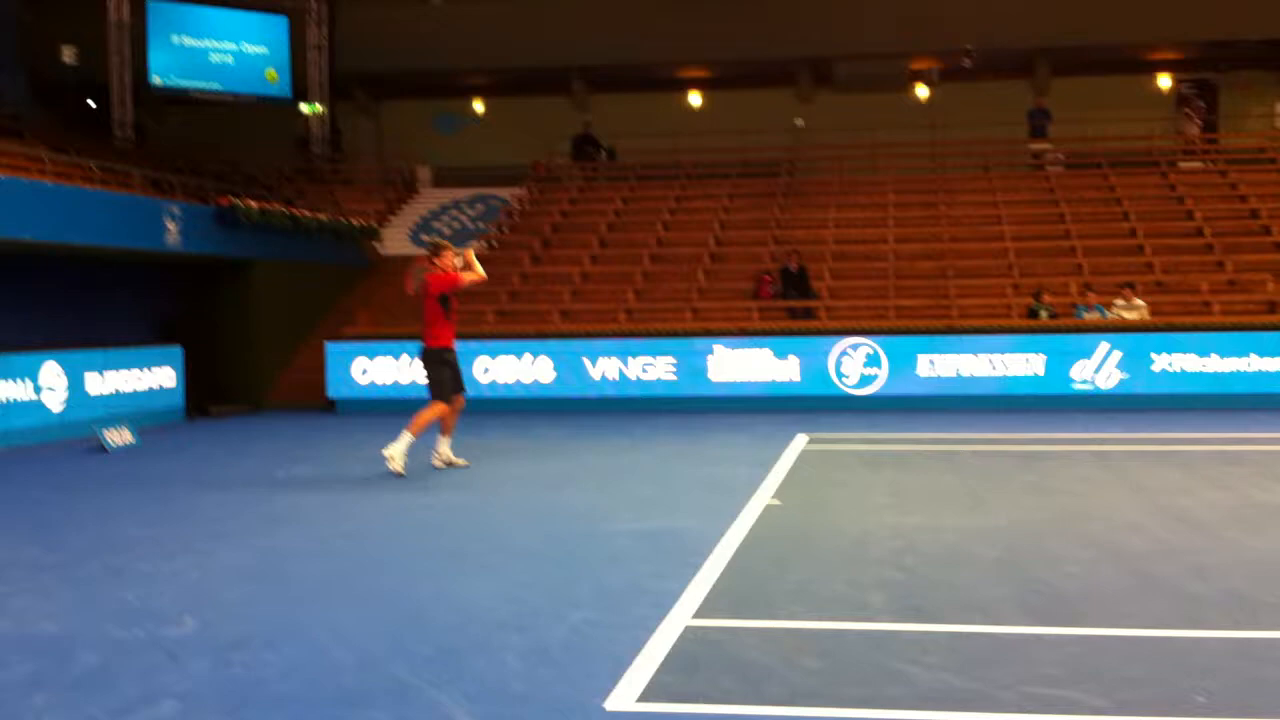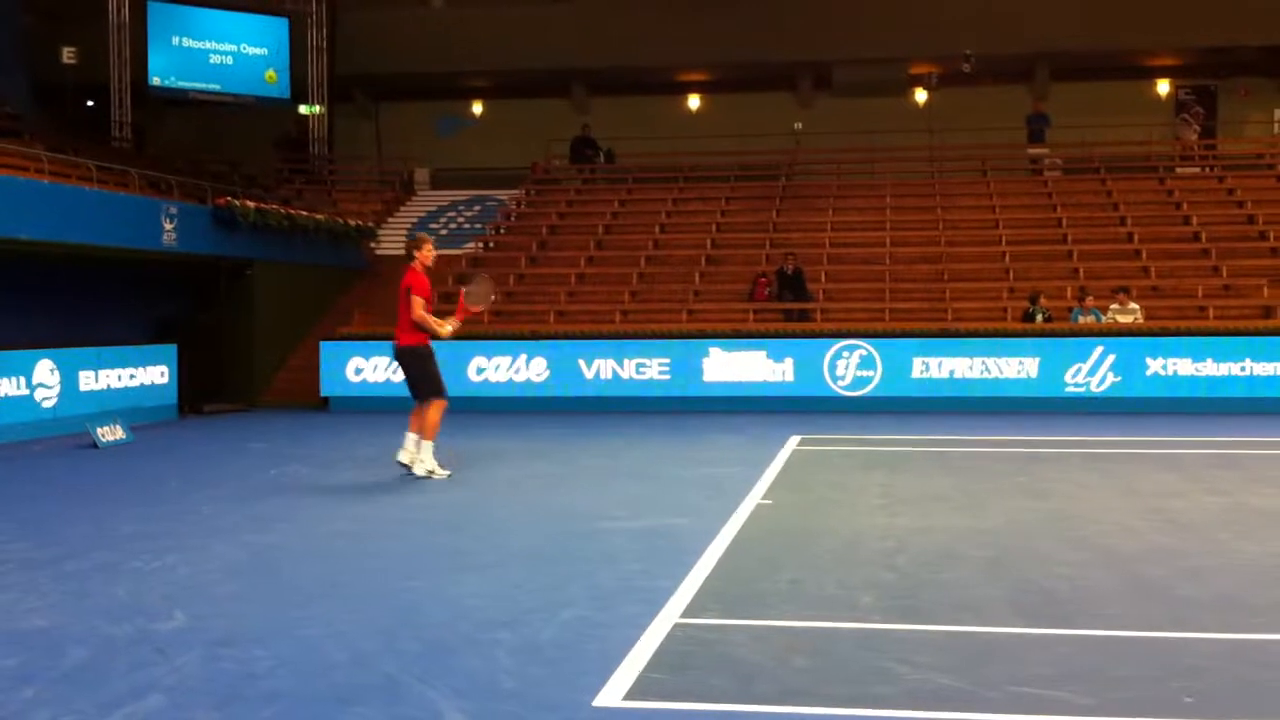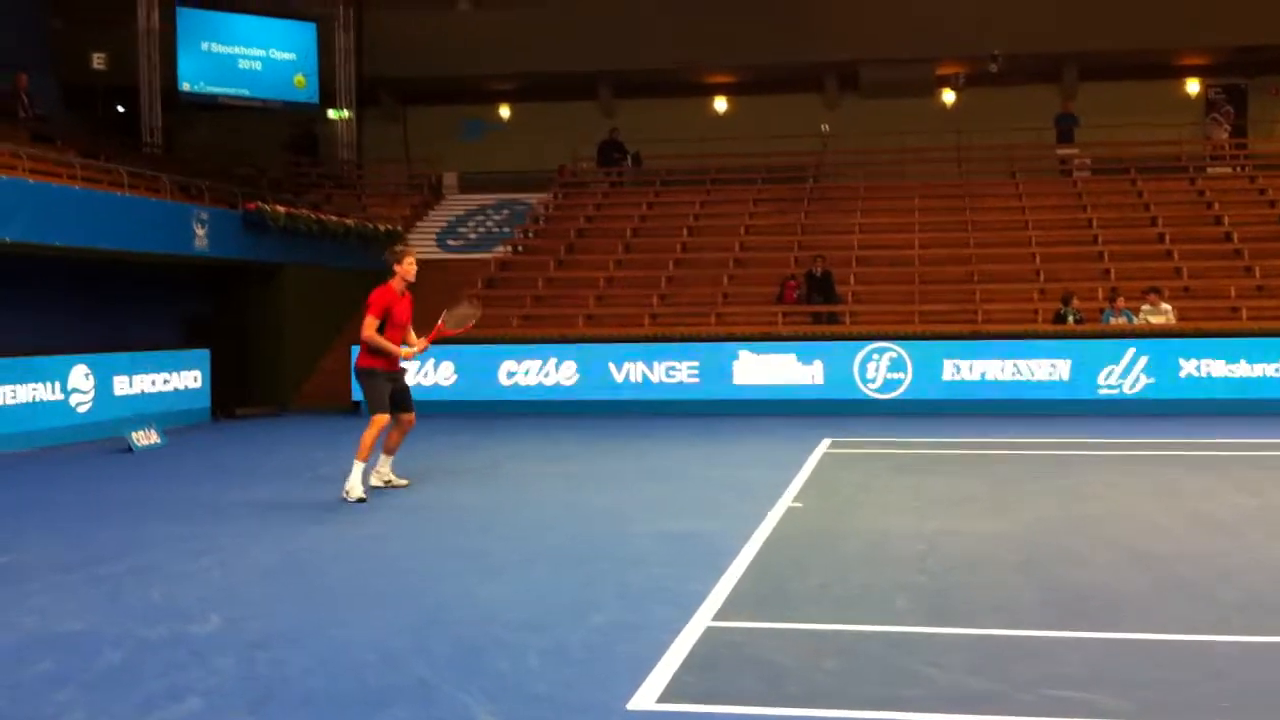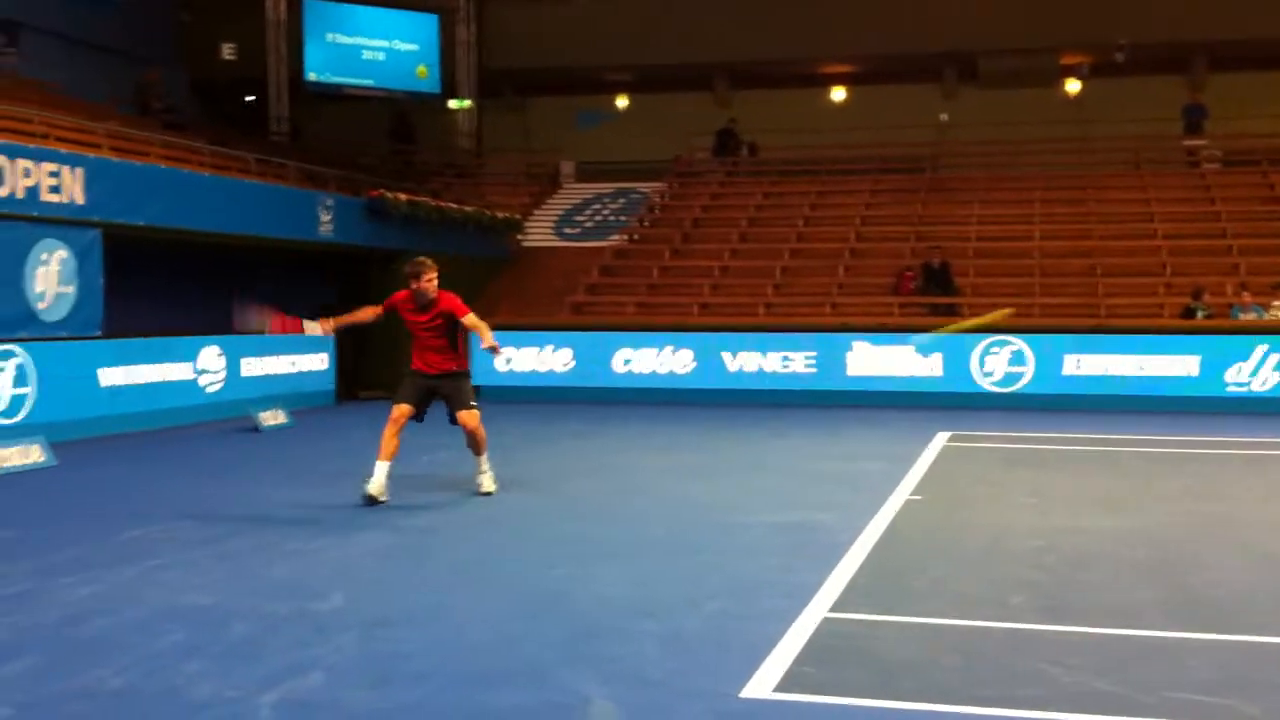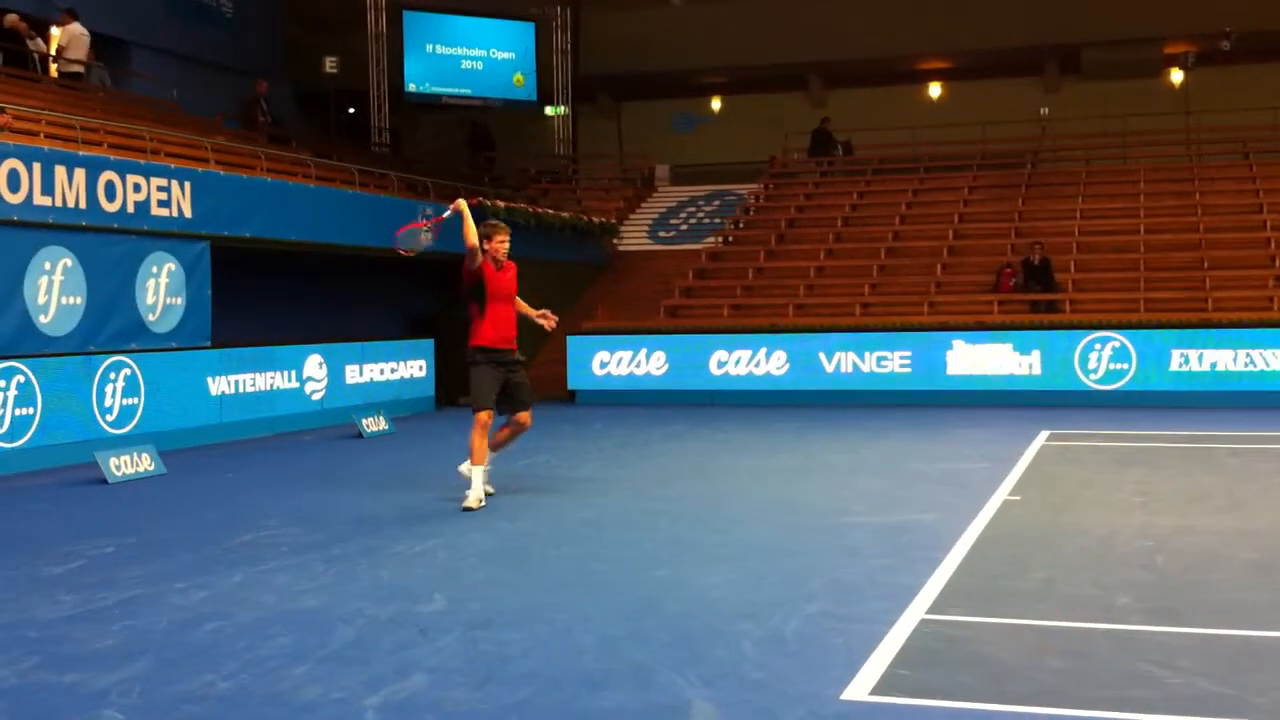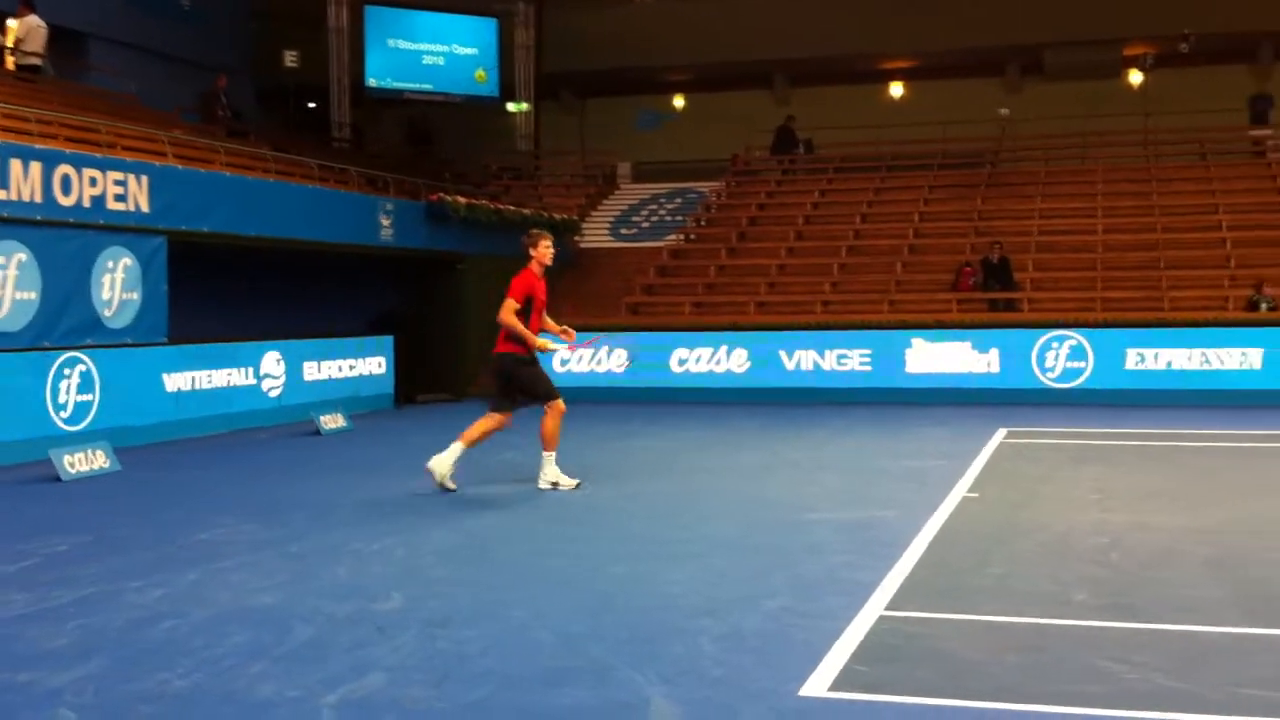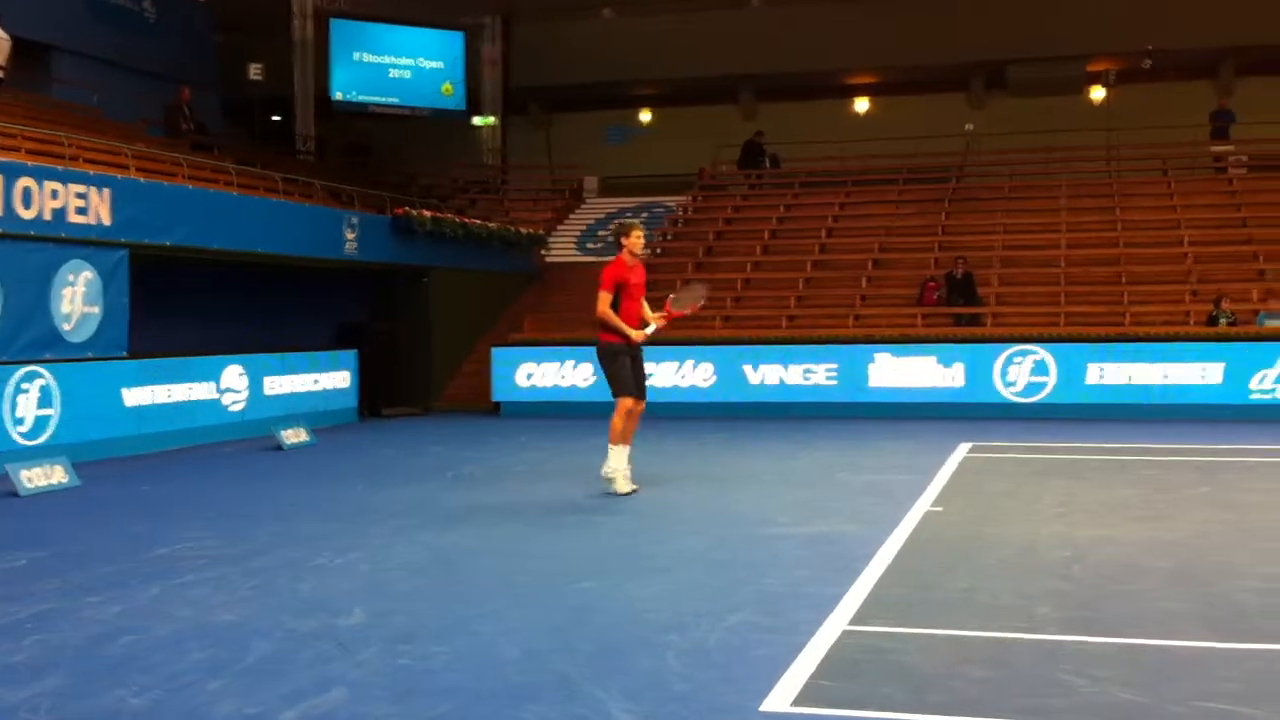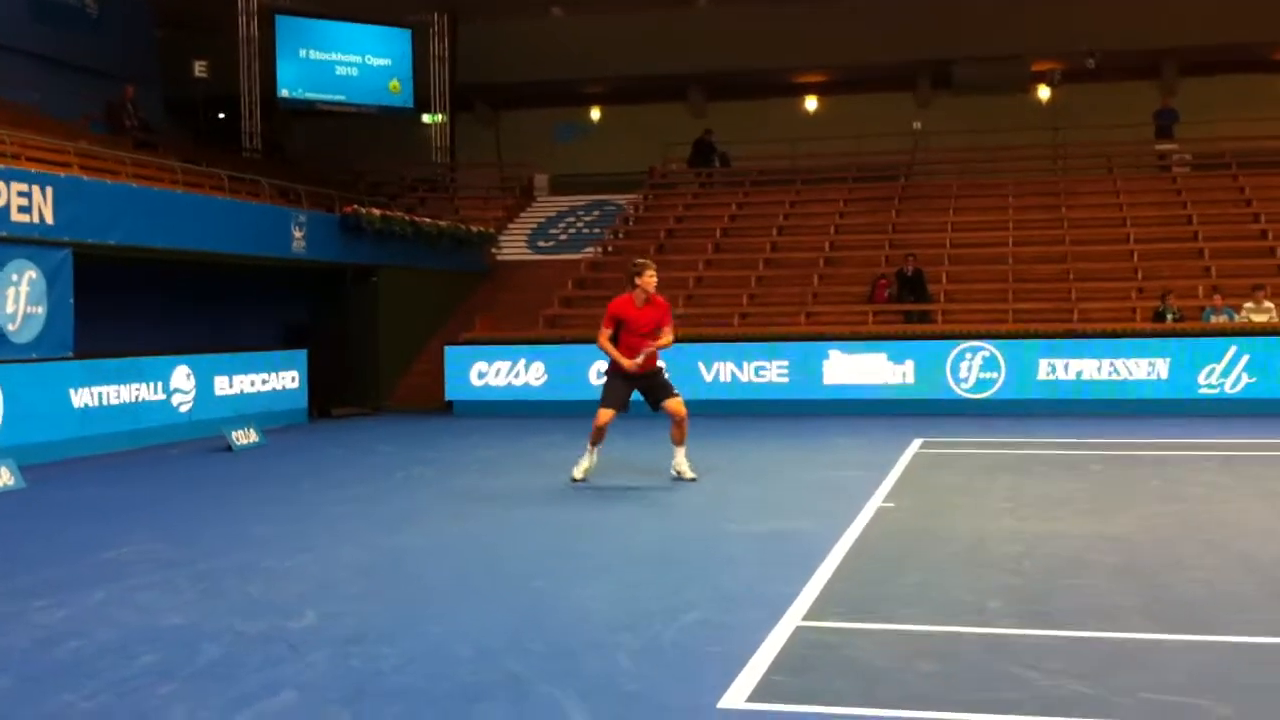
dt=0.7s
person 1, frame 1
left shoulder: (429, 279)
right shoulder: (442, 280)
right elbow: (480, 276)
right wrist: (471, 258)
left hip: (444, 350)
right hip: (437, 351)
left knee: (457, 401)
right knee: (440, 406)
left ankle: (443, 453)
right ankle: (397, 449)
person 1, frame 2
left shoulder: (409, 277)
right shoulder: (418, 278)
right elbow: (417, 314)
left wrist: (443, 324)
right wrist: (439, 332)
left hip: (403, 347)
right hip: (415, 347)
left knee: (423, 402)
right knee: (437, 401)
left ankle: (409, 452)
right ankle: (425, 461)
person 1, frame 3
left shoulder: (407, 297)
right shoulder: (381, 296)
right elbow: (367, 334)
left wrist: (416, 343)
right wrist: (396, 350)
left hip: (393, 370)
right hip: (372, 369)
left knee: (407, 419)
right knee: (381, 420)
left ankle: (382, 471)
right ankle: (353, 481)
person 1, frame 4
left shoulder: (448, 301)
right shoulder: (400, 300)
left elbow: (476, 323)
right elbow: (374, 312)
left wrist: (487, 339)
right wrist: (336, 323)
left hip: (453, 373)
right hip: (420, 372)
left knee: (471, 423)
right knee: (397, 416)
left ankle: (484, 471)
right ankle: (378, 483)
person 1, frame 5
left shoulder: (511, 268)
right shoulder: (476, 269)
right elbow: (471, 245)
left wrist: (534, 314)
right wrist: (464, 212)
left hip: (511, 356)
right hip: (484, 356)
left knee: (521, 421)
right knee: (483, 419)
left ankle: (475, 466)
right ankle: (475, 489)
person 1, frame 6
left shoulder: (539, 280)
right shoulder: (524, 280)
right elbow: (505, 317)
left wrist: (557, 329)
right wrist: (534, 340)
left hip: (509, 357)
right hip: (515, 357)
left knee: (499, 418)
right knee: (556, 407)
left ankle: (443, 461)
right ankle: (549, 473)
person 1, frame 7
left shoulder: (640, 268)
right shoulder: (613, 270)
right elbow: (602, 310)
left wrist: (651, 317)
right wrist: (629, 331)
left hip: (632, 345)
right hip: (613, 345)
left knee: (638, 405)
right knee: (625, 404)
left ankle: (615, 465)
right ankle: (616, 464)
person 1, frame 8
left shoulder: (661, 304)
right shoulder: (617, 305)
left elbow: (668, 336)
right elbow: (602, 340)
left wrist: (657, 345)
right wrist: (623, 361)
left hip: (650, 370)
right hip: (620, 371)
left knee: (679, 412)
right knee: (602, 421)
left ankle: (680, 463)
right ankle: (589, 458)
